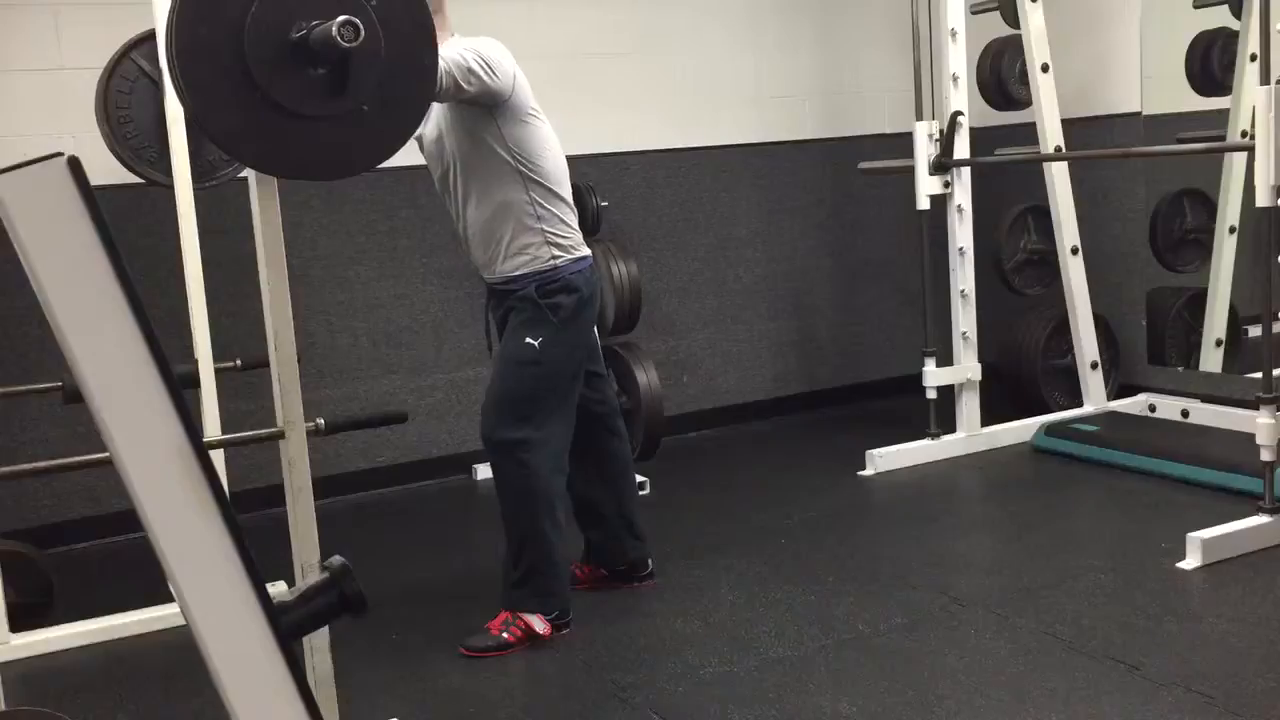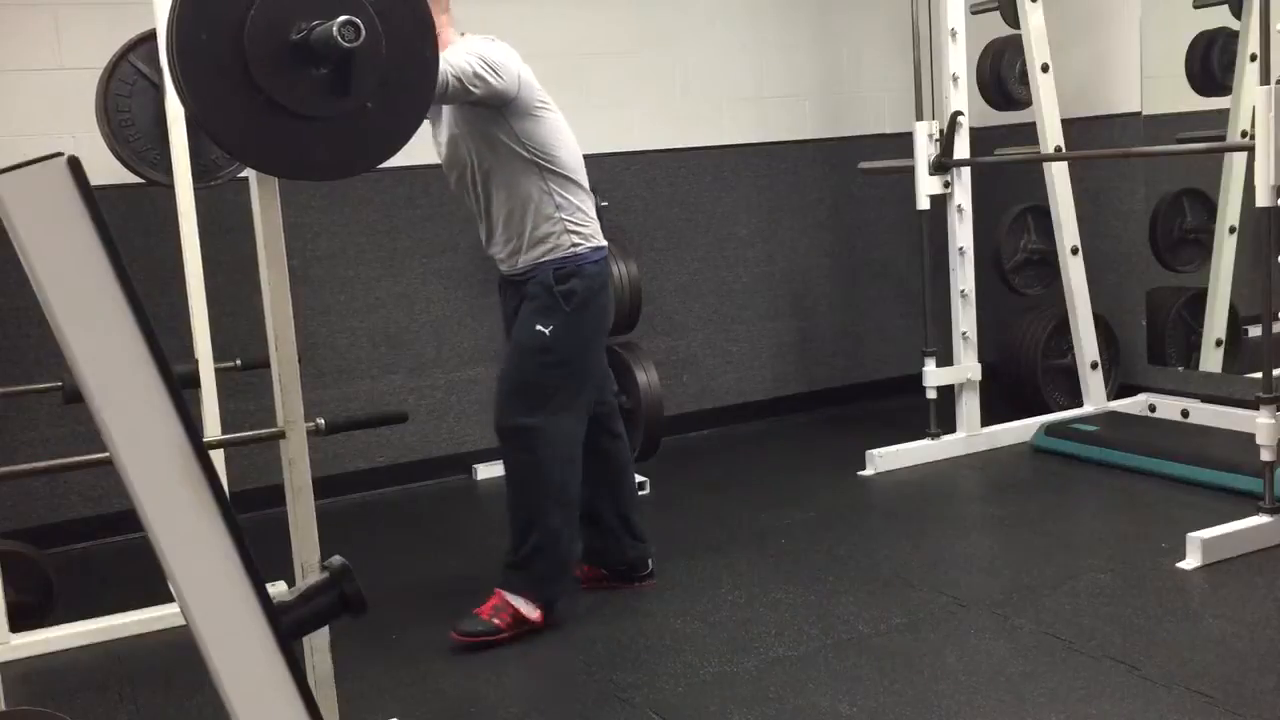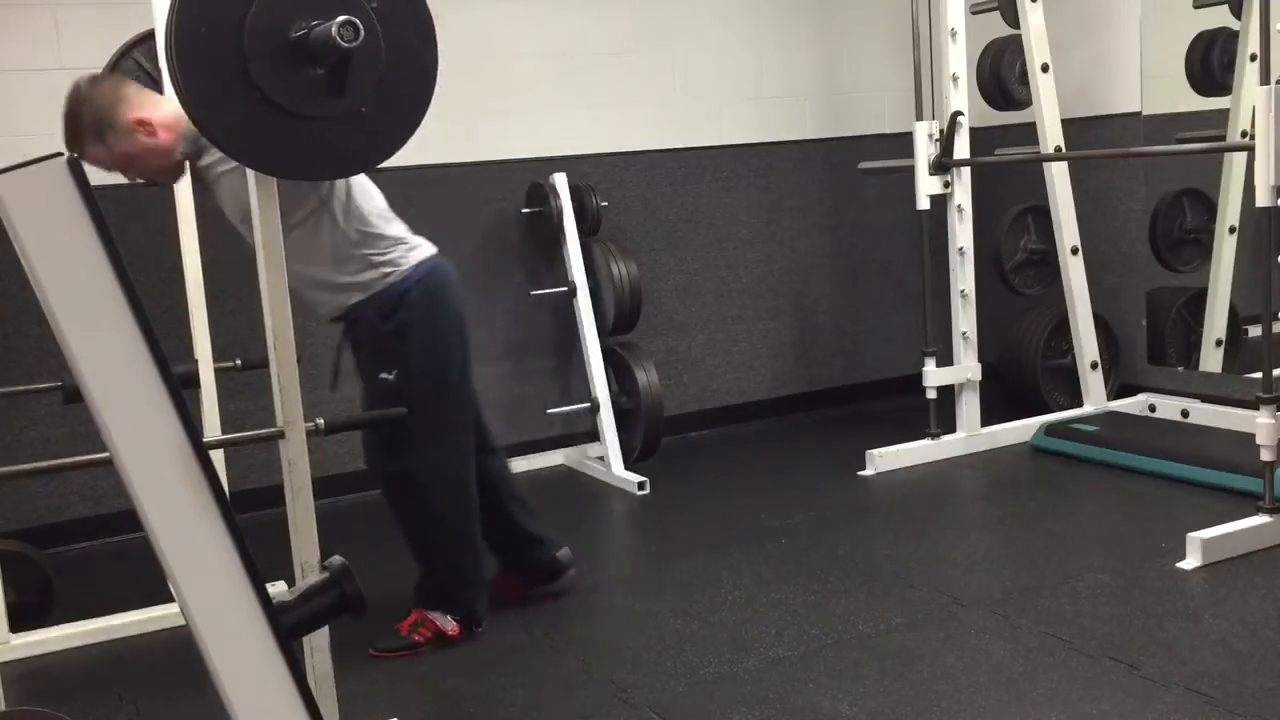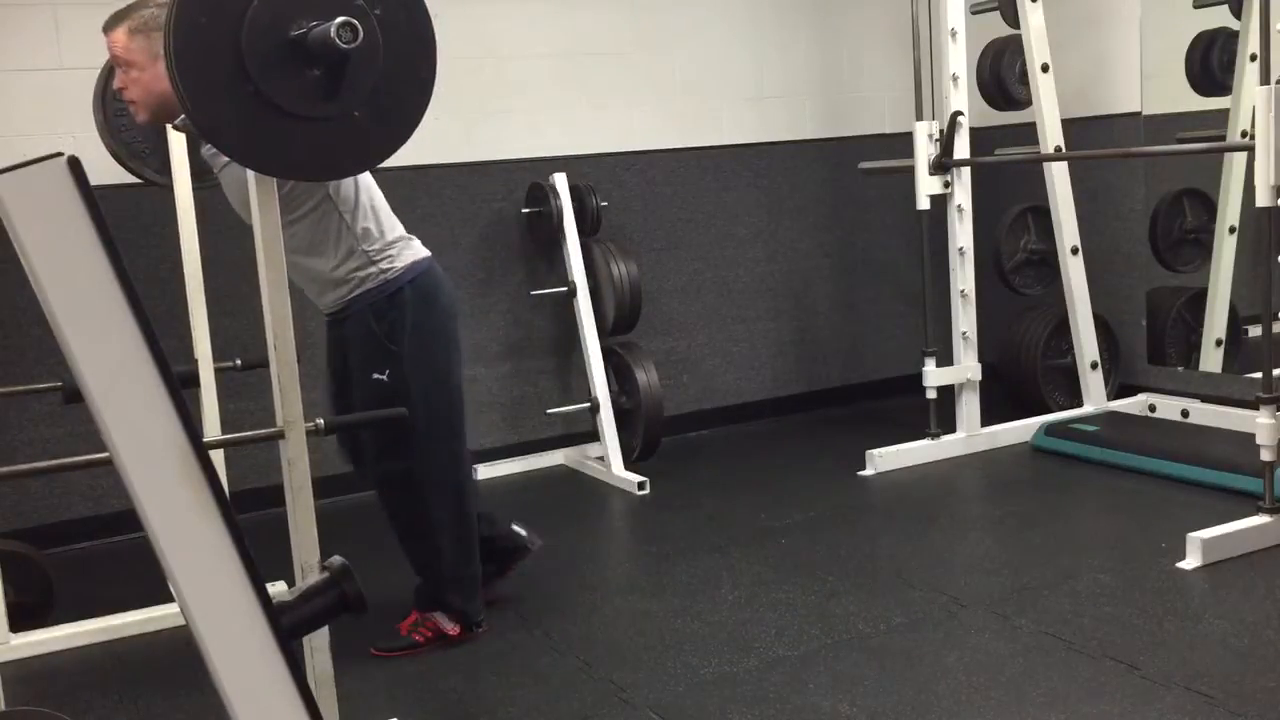
dt=0.7s
person 1, frame 1
left shoulder: (480, 59)
right shoulder: (433, 107)
left hip: (549, 283)
right hip: (520, 283)
left knee: (515, 431)
right knee: (584, 420)
left ankle: (536, 604)
right ankle: (620, 554)
person 1, frame 2
left shoulder: (485, 60)
right shoulder: (447, 98)
left hip: (565, 269)
right hip: (530, 273)
left knee: (530, 419)
right knee: (586, 418)
left ankle: (532, 590)
right ankle: (619, 555)
person 1, frame 3
left shoulder: (248, 126)
right shoulder: (211, 149)
left hip: (406, 296)
right hip: (387, 300)
left knee: (412, 454)
right knee: (454, 447)
left ankle: (451, 606)
right ankle: (535, 560)
person 1, frame 4
right shoulder: (210, 127)
left hip: (393, 297)
right hip: (359, 302)
left knee: (412, 455)
right knee: (375, 449)
left ankle: (450, 605)
right ankle: (493, 546)
